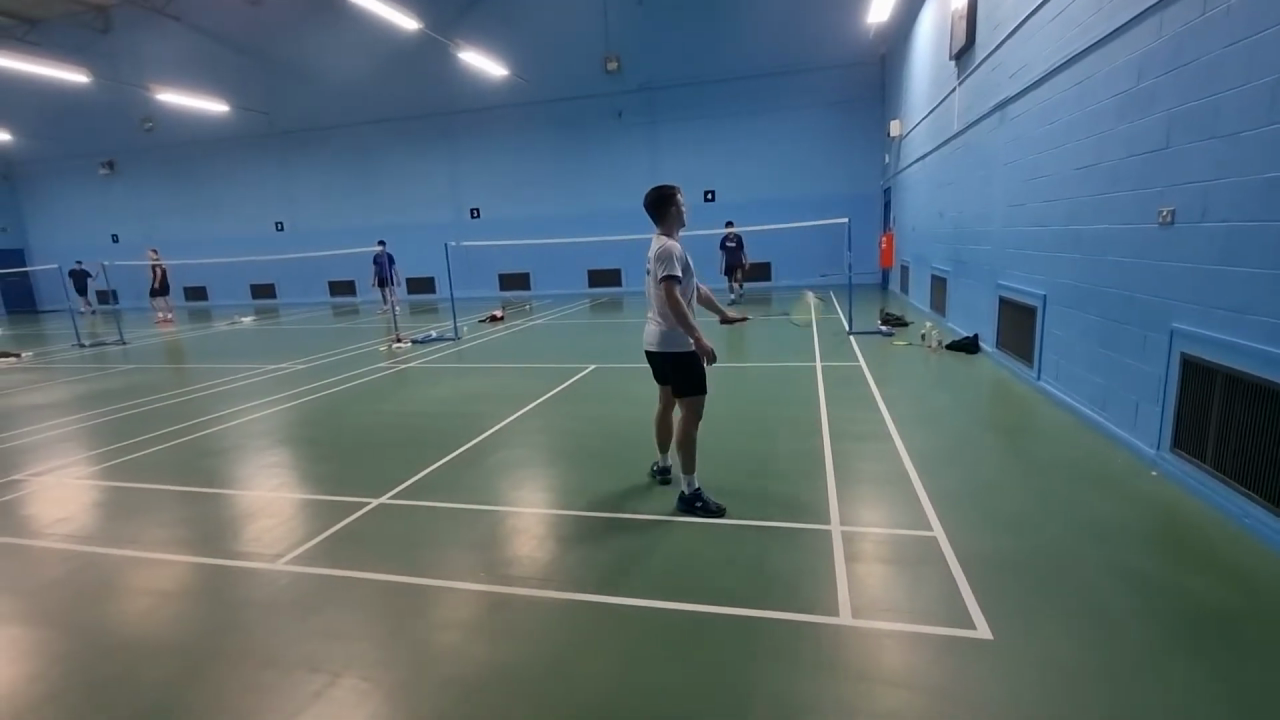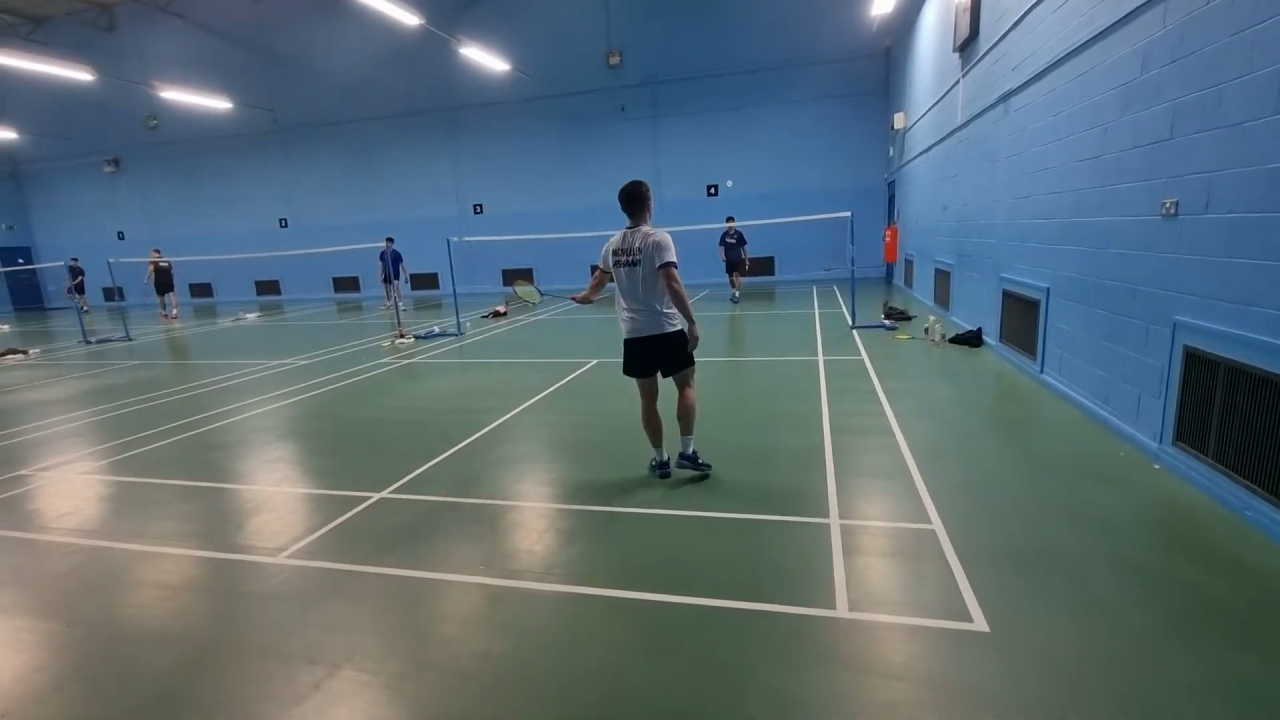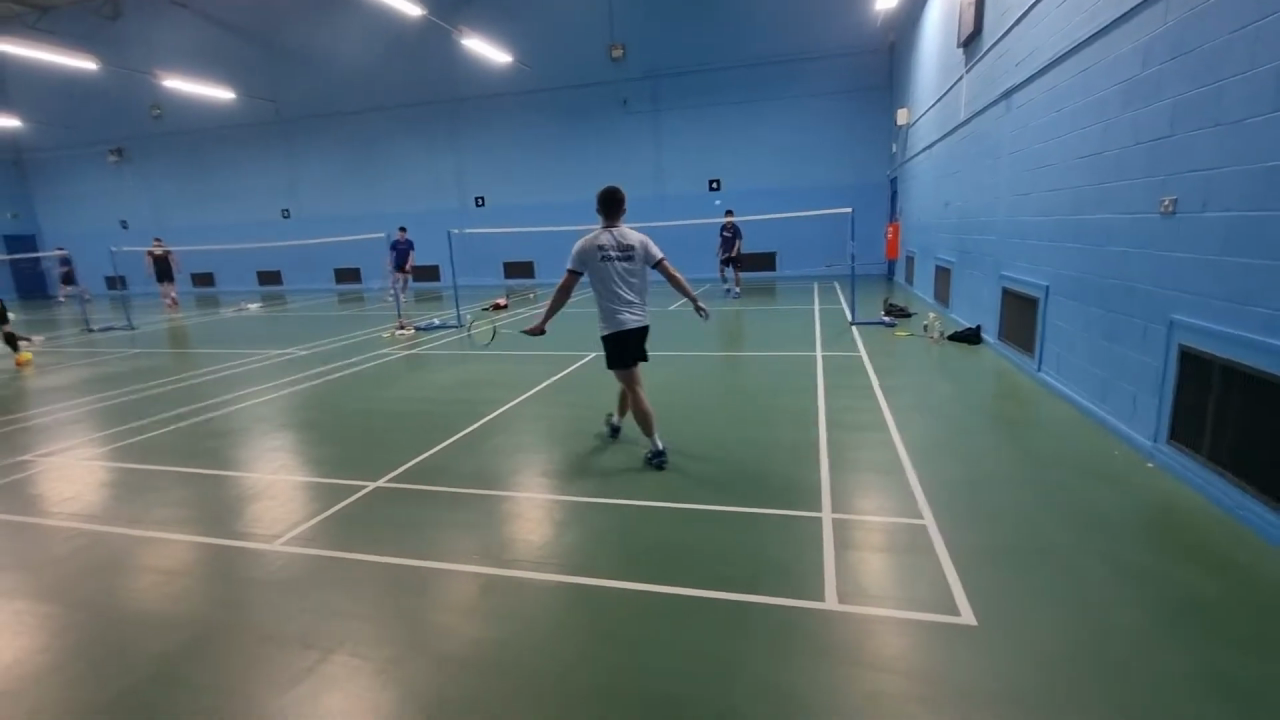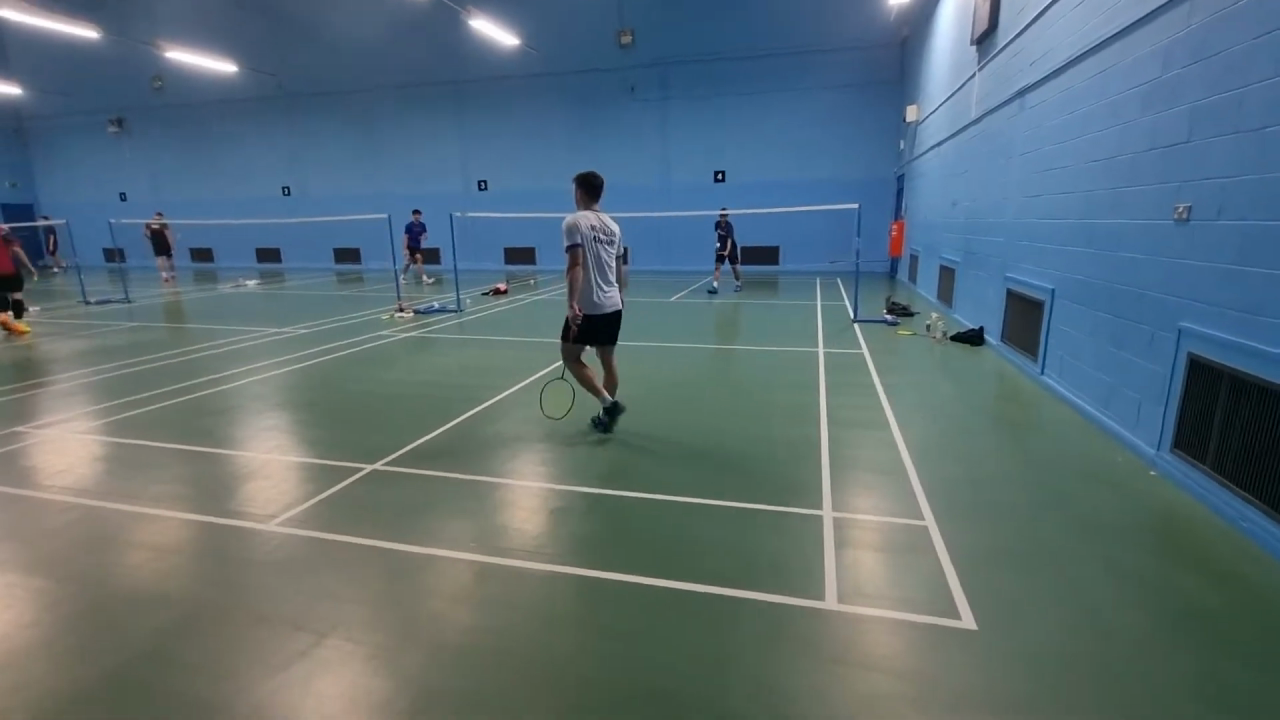
dt=0.3s
person 1, frame 1
left shoulder: (662, 246)
right shoulder: (671, 248)
left elbow: (694, 288)
right elbow: (672, 298)
left wrist: (723, 312)
right wrist: (700, 340)
left hip: (655, 343)
right hip: (677, 346)
left knee: (667, 402)
right knee: (693, 413)
left ankle: (663, 464)
right ankle: (691, 492)
person 1, frame 2
left shoulder: (613, 244)
right shoulder: (659, 239)
left elbow: (600, 277)
right elbow: (672, 284)
left wrist: (587, 296)
right wrist: (692, 323)
left hip: (633, 333)
right hip: (665, 330)
left knee: (649, 398)
right knee: (685, 386)
left ankle: (661, 459)
right ankle: (687, 452)
person 1, frame 3
left shoulder: (585, 246)
right shoulder: (640, 240)
left elbow: (565, 289)
right elbow: (670, 274)
left wrist: (543, 322)
right wrist: (695, 302)
left hip: (613, 326)
right hip: (639, 322)
left knee: (633, 386)
right knee: (627, 379)
left ankle: (657, 449)
right ankle: (615, 422)
person 1, frame 4
left shoulder: (574, 222)
right shoulder: (613, 226)
left elbow: (576, 265)
left wrist: (572, 304)
left hip: (587, 307)
right hip: (613, 305)
left knee: (571, 358)
right knee: (608, 360)
left ankle: (609, 403)
right ankle: (607, 414)
